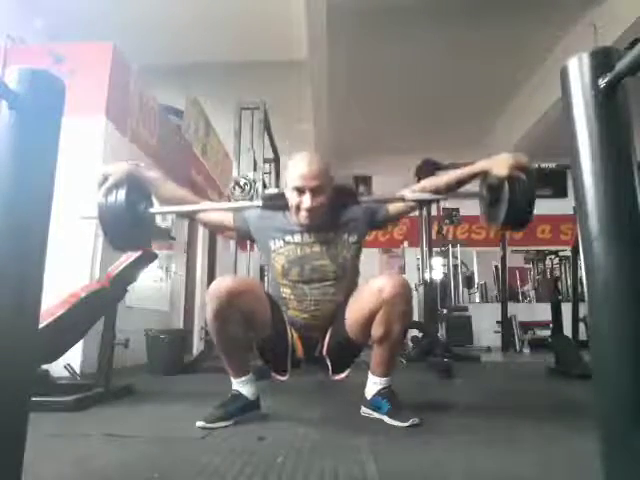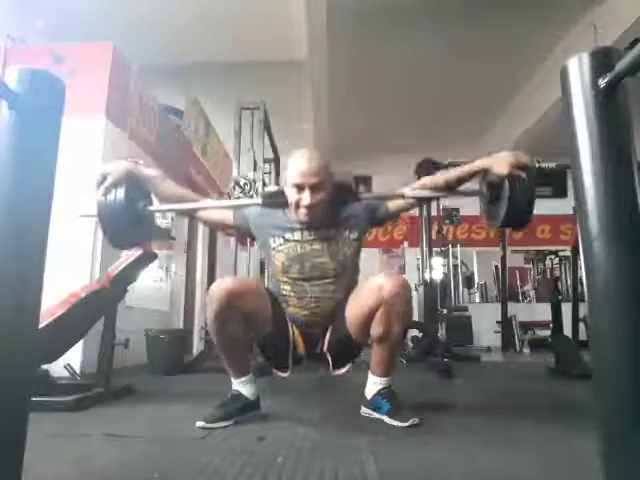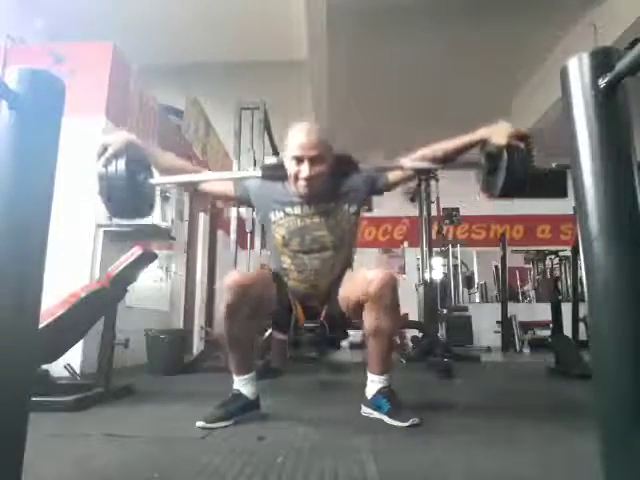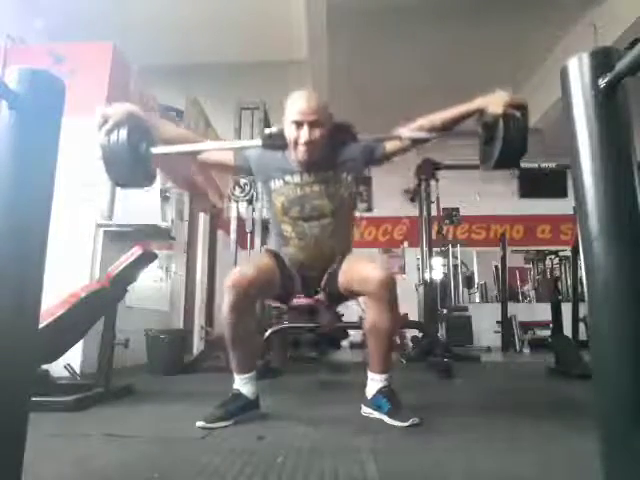
dt=0.2s
person 1, frame 1
left shoulder: (356, 218)
right shoulder: (262, 222)
left elbow: (422, 191)
right elbow: (193, 207)
left wrist: (485, 165)
right wrist: (136, 171)
left hip: (341, 333)
right hip: (282, 335)
left knee: (394, 287)
right knee: (222, 292)
left ankle: (377, 392)
right ankle: (243, 392)
person 1, frame 2
left shoulder: (356, 214)
right shoulder: (262, 219)
left elbow: (422, 188)
right elbow: (194, 204)
left wrist: (486, 163)
right wrist: (135, 170)
left hip: (341, 327)
right hip: (283, 329)
left knee: (394, 288)
right knee: (223, 293)
left ankle: (378, 391)
right ankle: (243, 392)
person 1, frame 3
left shoulder: (355, 185)
right shoulder: (263, 190)
left elbow: (419, 159)
right elbow: (196, 176)
left wrist: (484, 133)
right wrist: (135, 144)
left hip: (337, 292)
right hip: (285, 291)
left knee: (381, 283)
right knee: (236, 286)
left ankle: (377, 392)
right ankle: (244, 392)
person 1, frame 4
left shoulder: (353, 155)
right shoulder: (263, 159)
left elbow: (416, 130)
right elbow: (196, 148)
left wrist: (480, 103)
right wrist: (137, 114)
left hip: (336, 262)
right hip: (284, 261)
left knee: (380, 280)
right knee: (238, 283)
left ankle: (377, 391)
right ankle: (245, 392)
